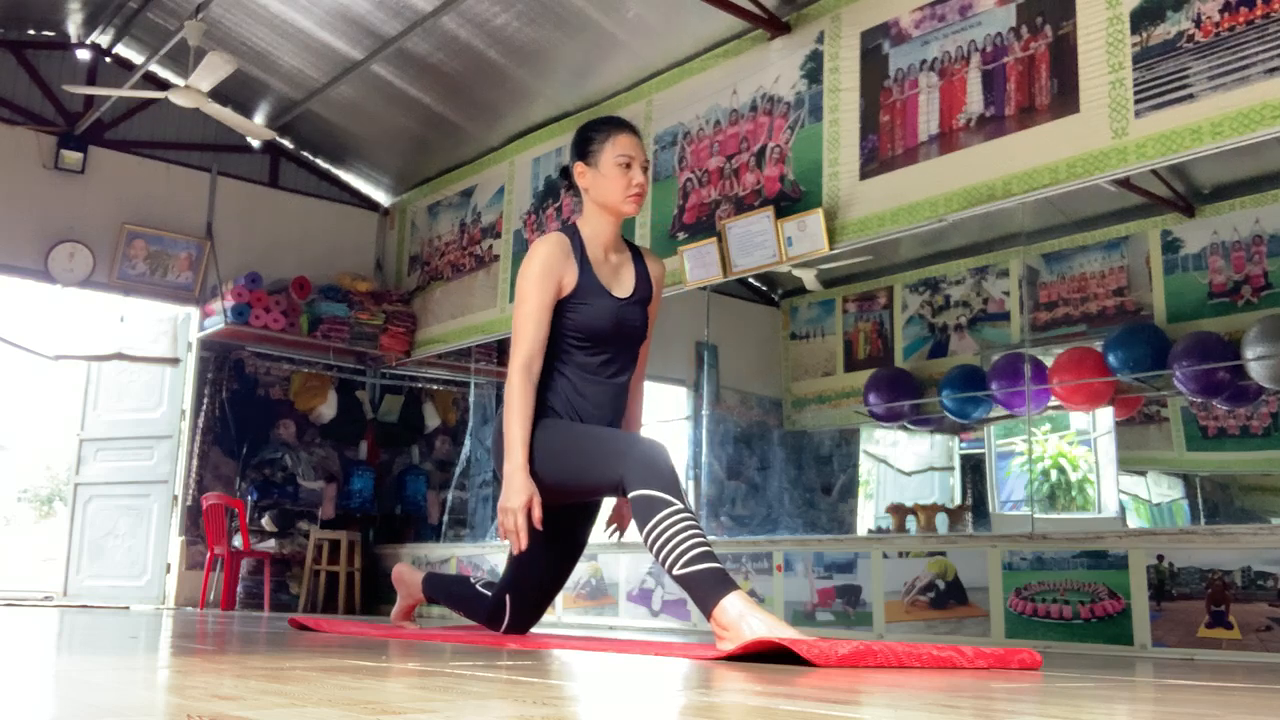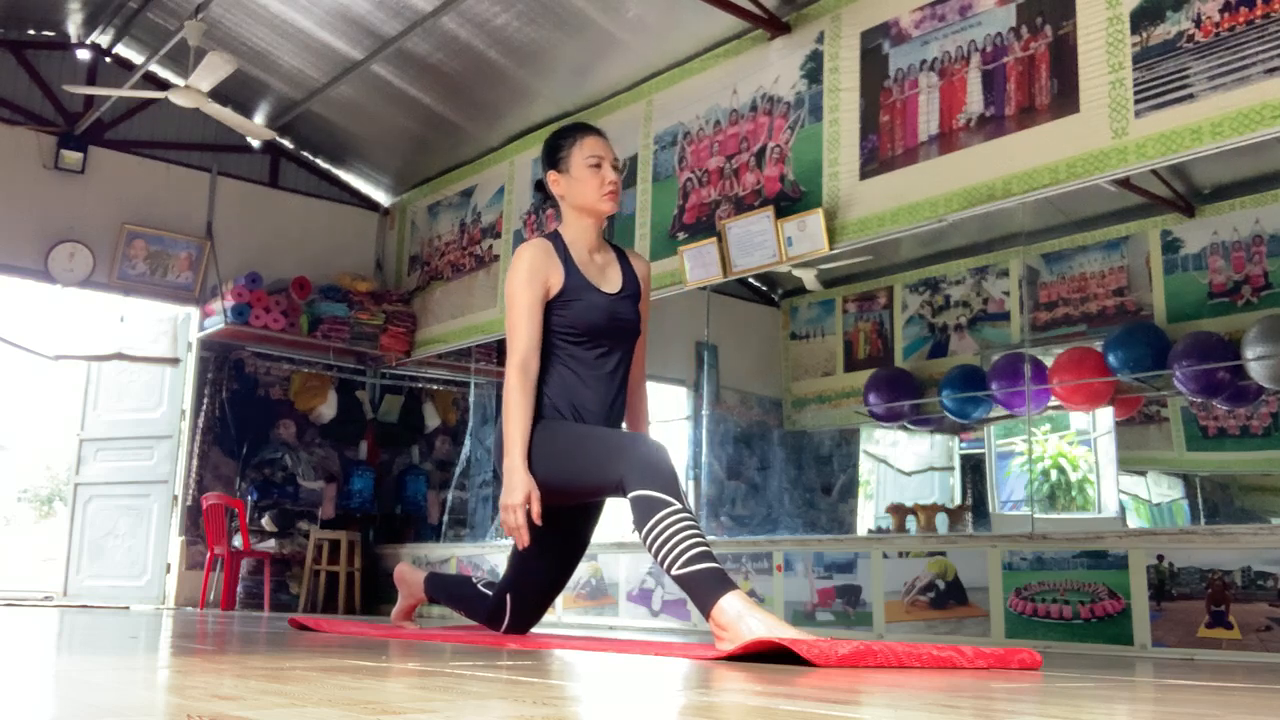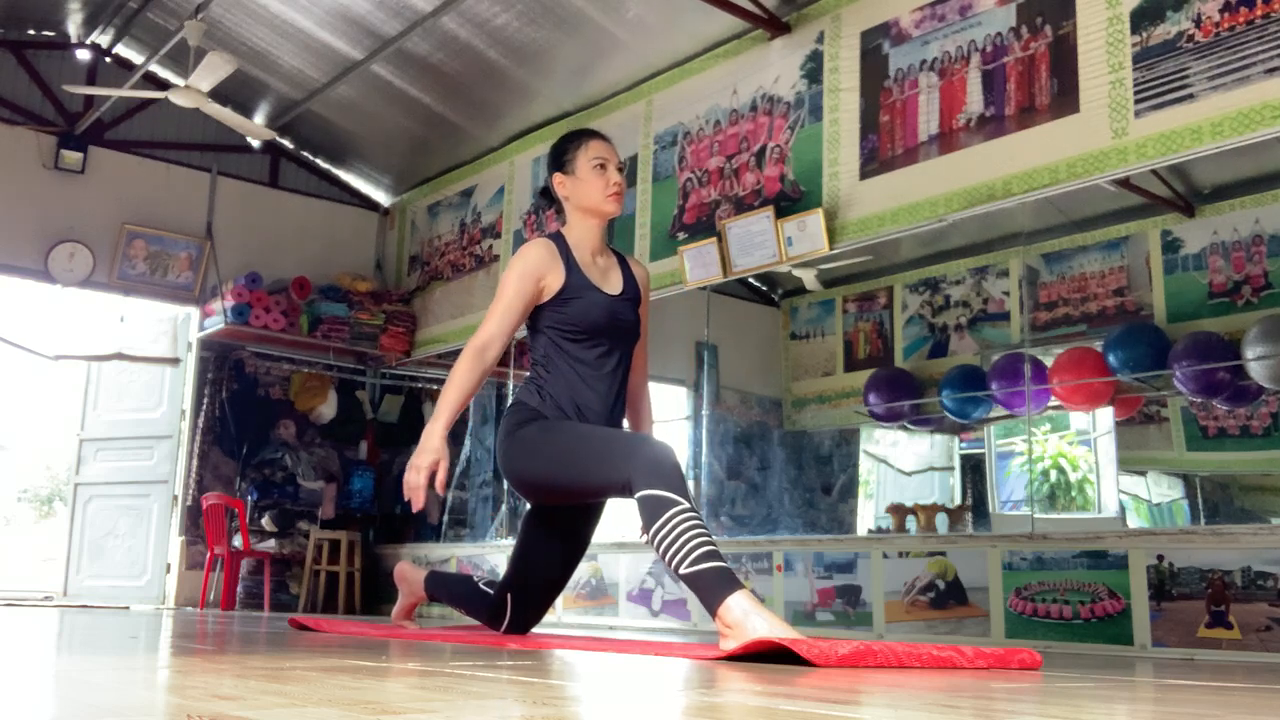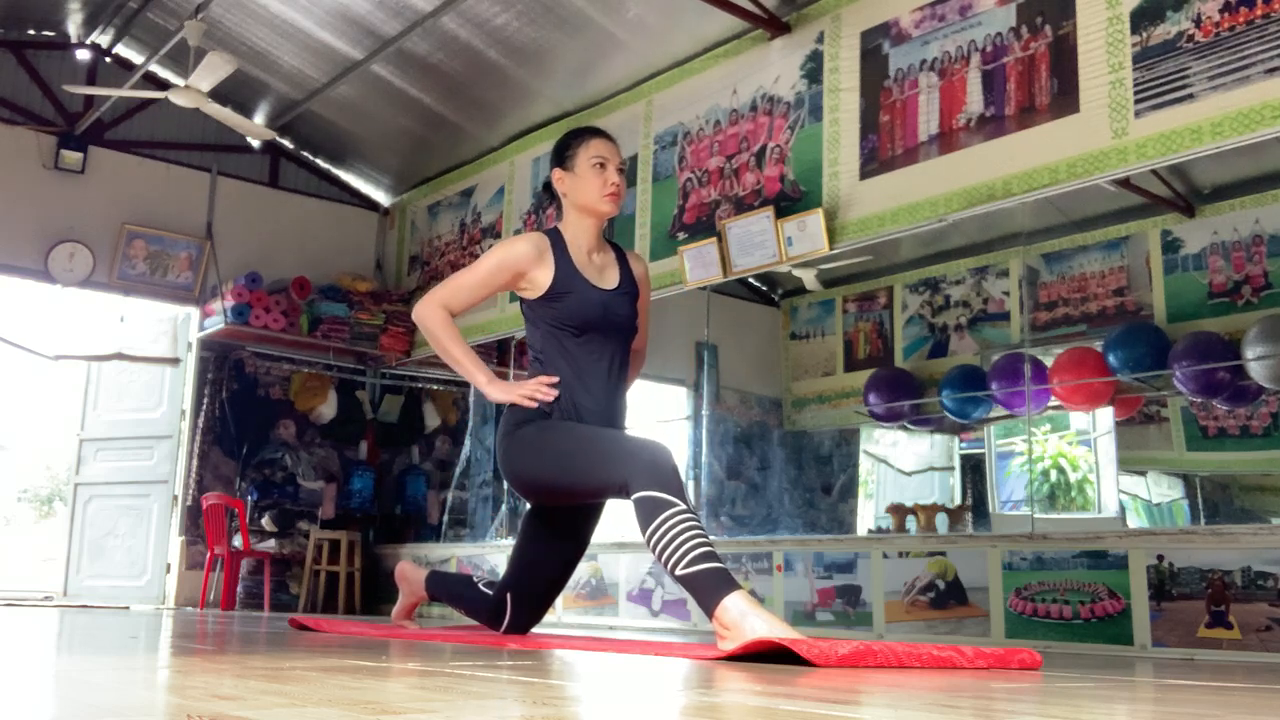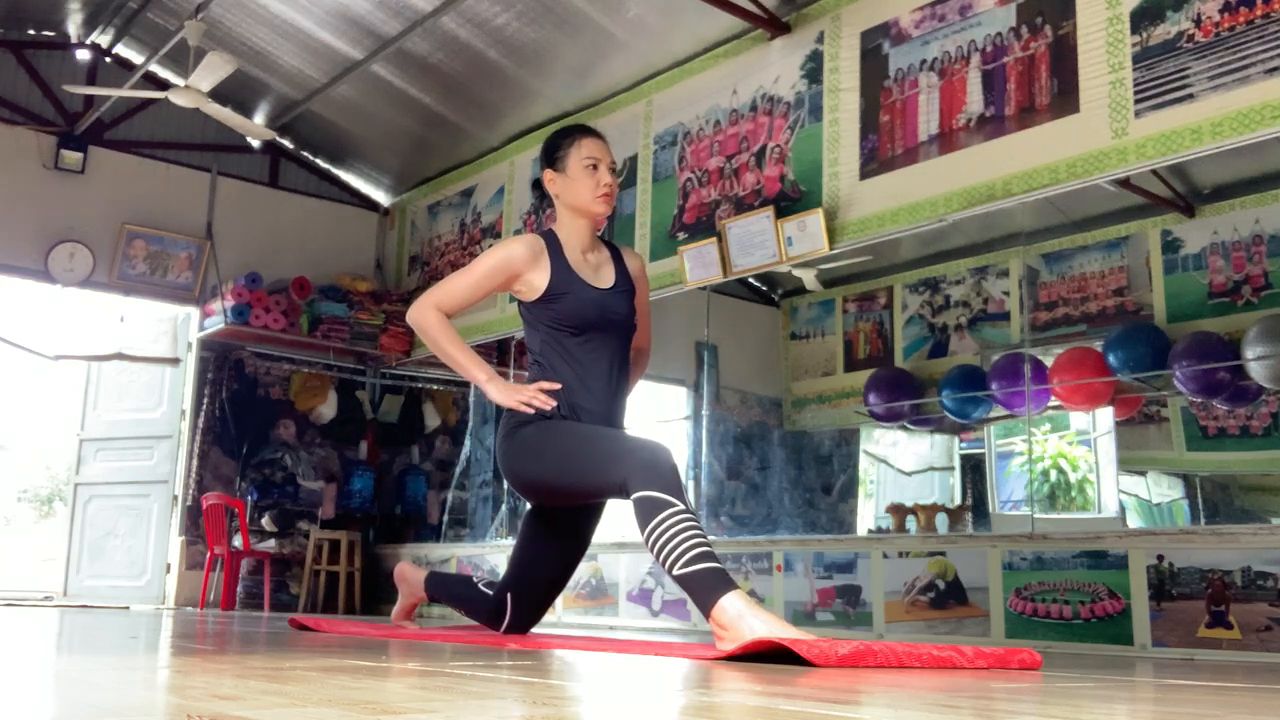
dt=0.7s
person 1, frame 1
left shoulder: (649, 269)
right shoulder: (554, 253)
right elbow: (523, 367)
left wrist: (630, 487)
right wrist: (515, 471)
left hip: (587, 454)
right hip: (539, 439)
left knee: (512, 614)
right knee: (647, 460)
left ankle: (418, 582)
right ankle: (729, 613)
person 1, frame 2
left shoulder: (634, 269)
right shoulder: (537, 257)
left elbow: (633, 376)
right elbow: (521, 367)
left wrist: (648, 489)
right wrist: (515, 467)
left hip: (587, 459)
right hip: (543, 441)
left knee: (511, 615)
right knee: (645, 461)
left ankle: (420, 582)
right ankle: (728, 611)
person 1, frame 3
left shoulder: (634, 274)
right shoulder: (541, 257)
left elbow: (634, 379)
right elbow: (484, 347)
left wrist: (652, 488)
right wrist: (435, 434)
left hip: (588, 459)
right hip: (536, 439)
left knee: (513, 615)
right knee: (654, 460)
left ankle: (422, 581)
right ankle: (734, 610)
person 1, frame 4
left shoulder: (633, 268)
right shoulder: (533, 252)
right elbow: (430, 309)
right wrist: (489, 383)
left hip: (588, 454)
right hip: (536, 439)
left knee: (512, 615)
right knee: (649, 462)
left ankle: (422, 581)
right ankle: (732, 611)
person 1, frame 5
left shoulder: (628, 265)
right shoulder: (527, 254)
left elbow: (638, 349)
right elbow: (425, 311)
left wrist: (608, 396)
right wrist: (492, 383)
left hip: (588, 456)
right hip: (536, 439)
left knee: (511, 616)
right knee: (649, 461)
left ankle: (422, 582)
right ankle: (729, 611)
